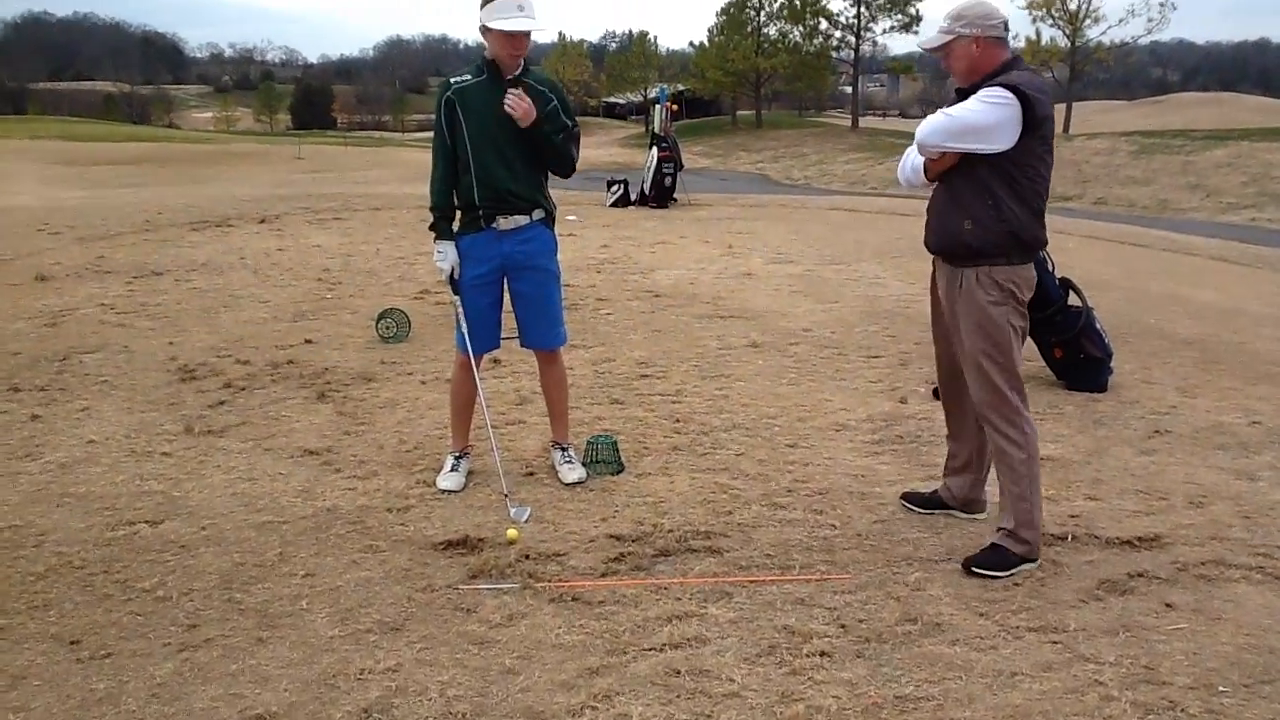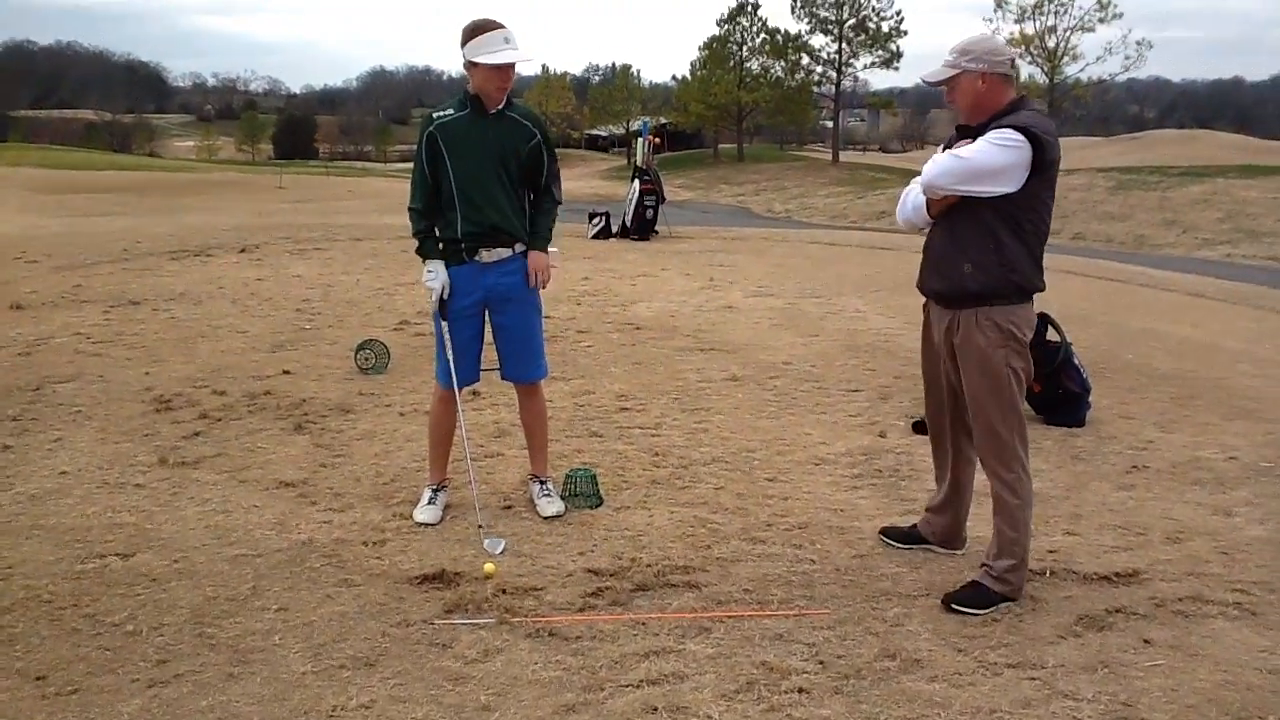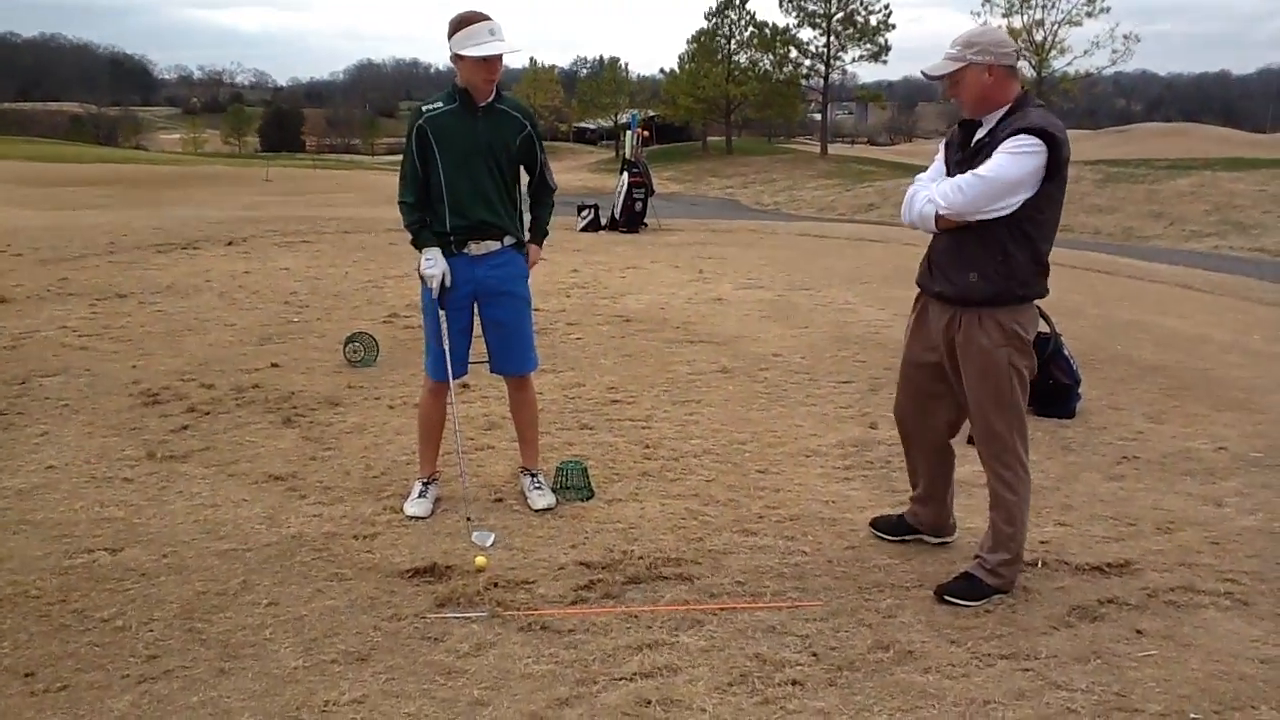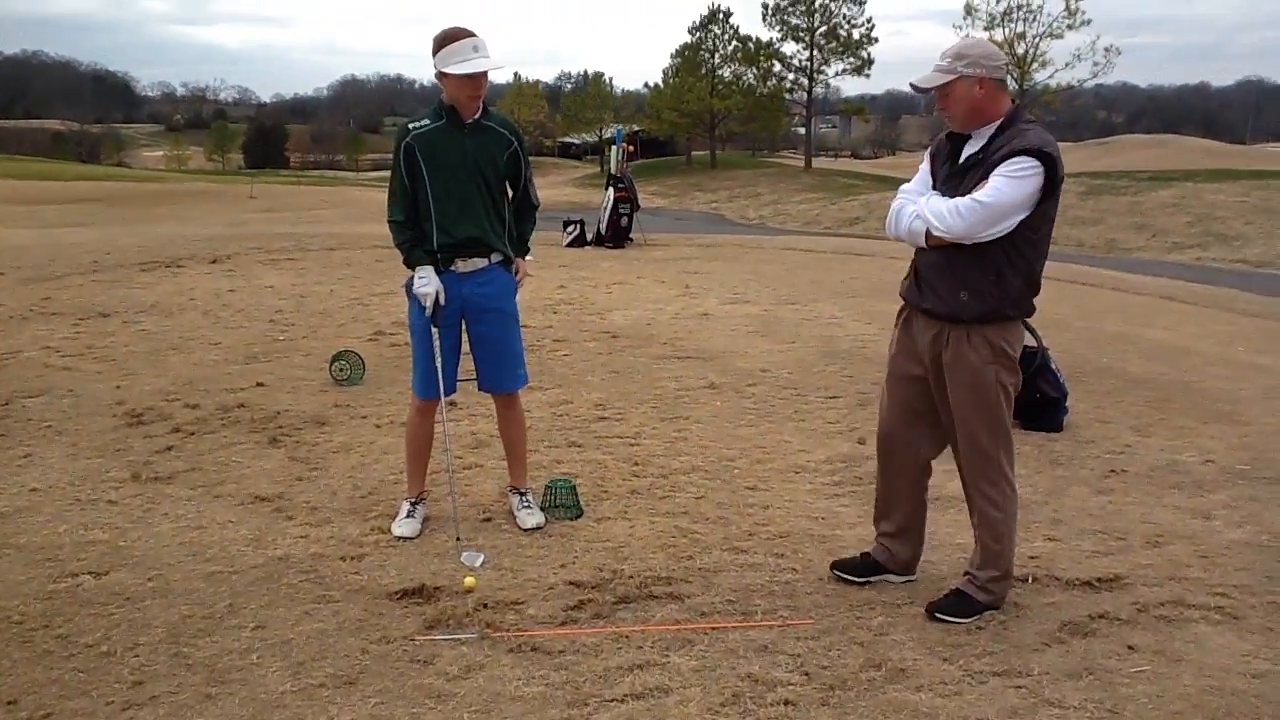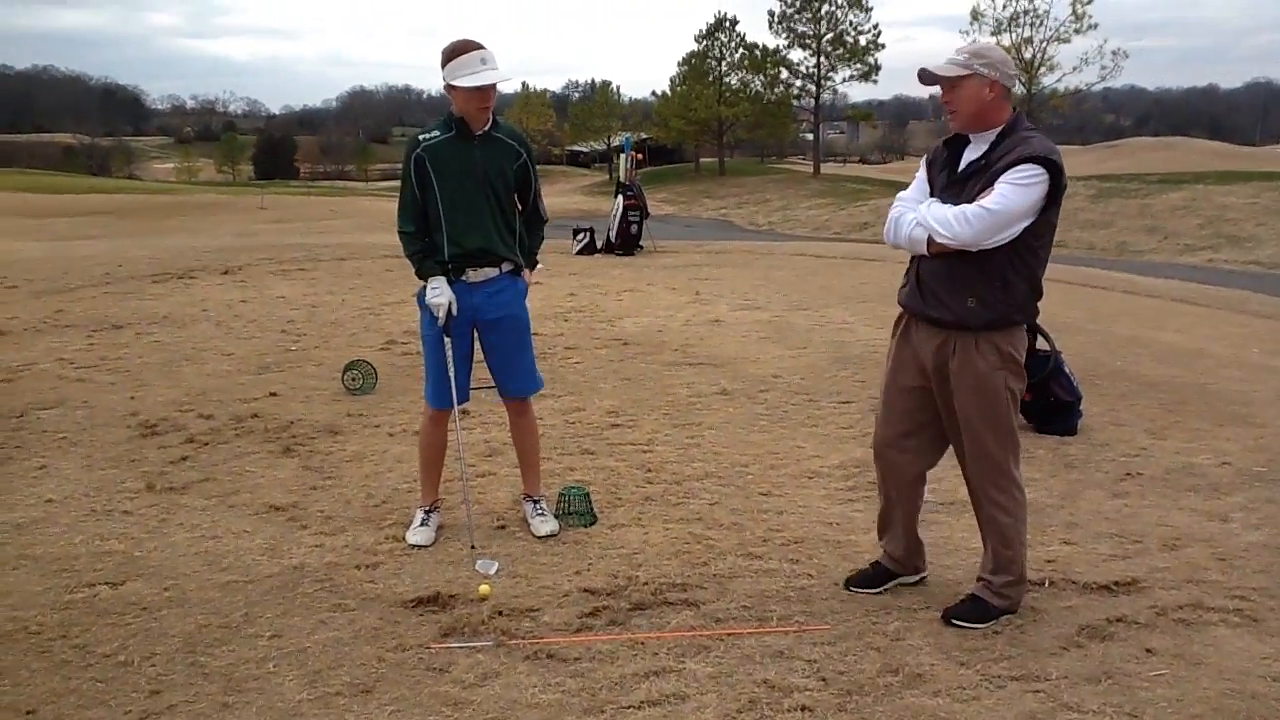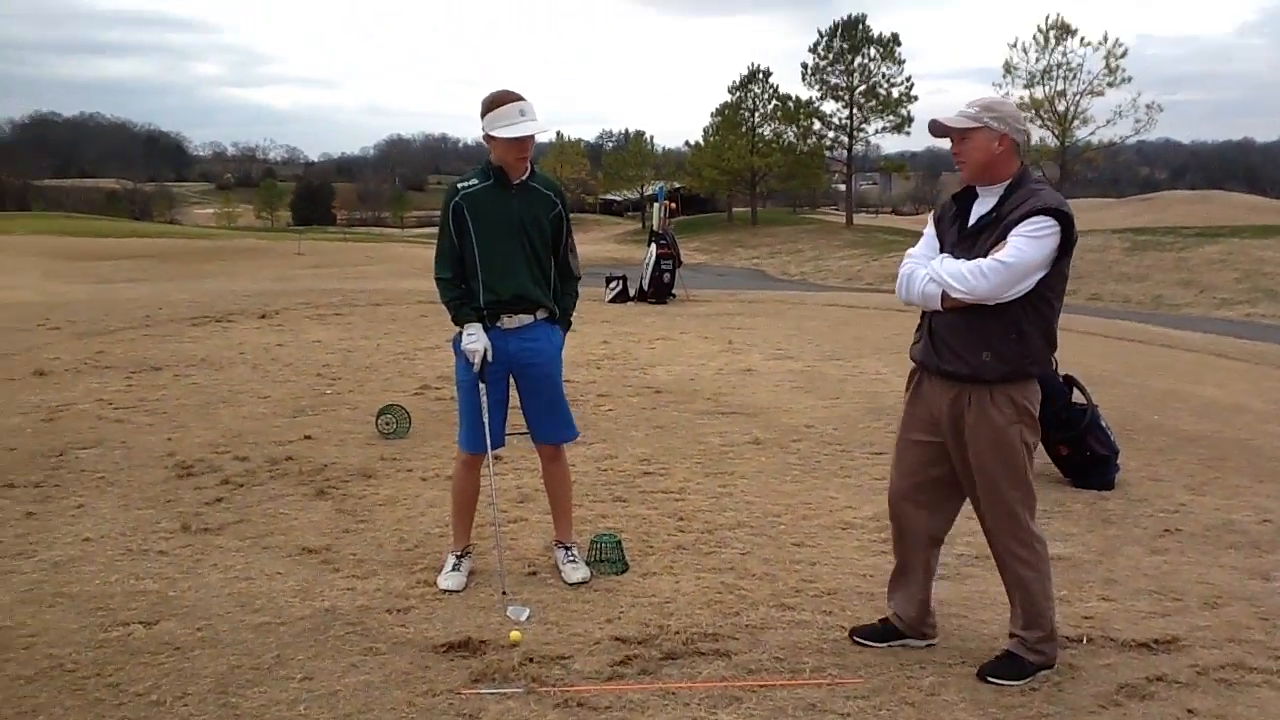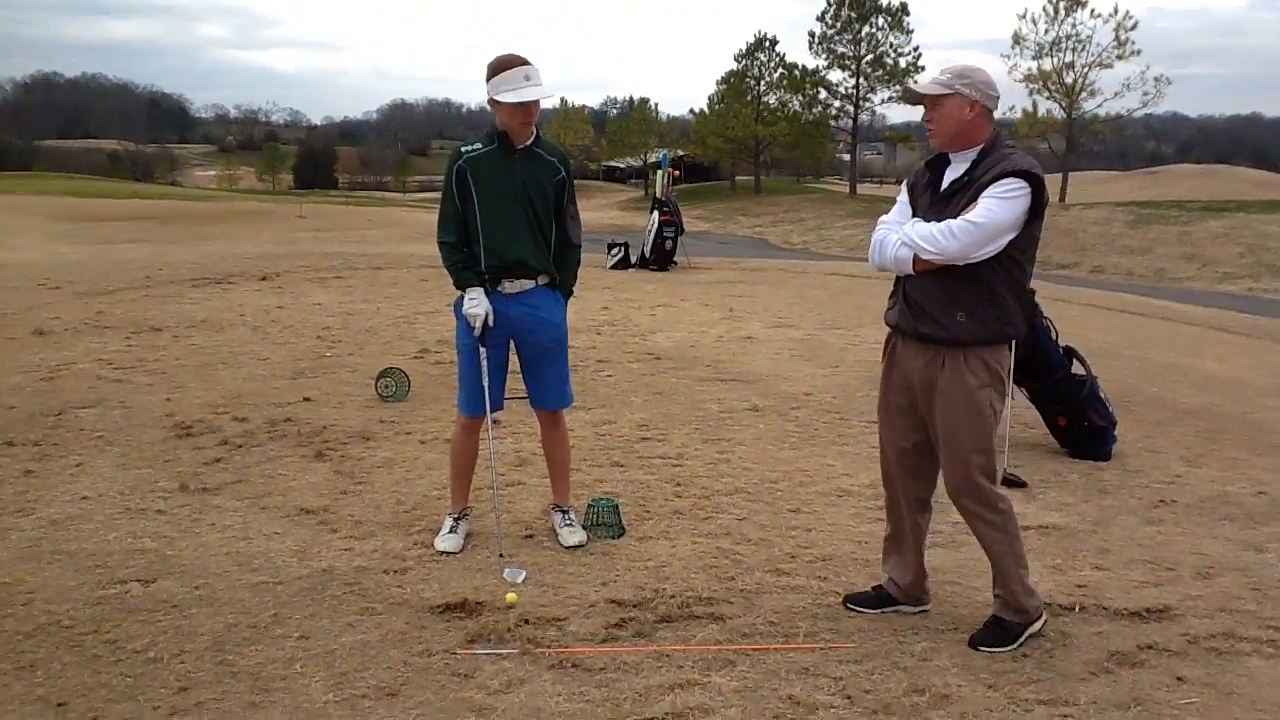
dt=0.2s
person 1, frame 1
left shoulder: (1014, 97)
right shoulder: (976, 100)
left elbow: (929, 136)
right elbow: (909, 167)
left wrist: (936, 151)
right wrist: (933, 166)
left hip: (994, 273)
right hip: (952, 265)
left knee: (997, 399)
right knee: (958, 386)
left ankle: (1019, 535)
right ankle: (962, 489)
person 1, frame 2
left shoulder: (1023, 138)
right shoulder: (968, 137)
left elbow: (935, 175)
right elbow: (908, 208)
left wrist: (936, 187)
right wrist: (934, 201)
left hip: (993, 315)
right hip: (943, 305)
left knee: (999, 443)
right knee: (947, 425)
left ankle: (1005, 573)
right ankle: (942, 525)
person 1, frame 3
left shoulder: (1035, 138)
right shoulder: (964, 134)
left elbow: (962, 198)
right elbow: (914, 205)
left wrist: (941, 196)
right wrist: (949, 210)
left hip: (995, 314)
right hip: (937, 301)
left knee: (999, 442)
right knee: (915, 413)
left ankle: (998, 565)
right ankle: (929, 514)
person 1, frame 4
left shoulder: (1029, 155)
right shoulder: (947, 148)
left elbow: (963, 220)
right elbow: (898, 218)
left wrist: (927, 208)
right wrist: (942, 225)
left hip: (981, 332)
right hip: (919, 317)
left knee: (984, 461)
right knee: (898, 441)
left ankle: (988, 582)
right ankle: (894, 552)
person 1, frame 5
left shoulder: (1032, 162)
right shoulder: (944, 155)
left elbow: (969, 227)
right elbow: (896, 226)
left wrist: (928, 218)
right wrist: (947, 232)
left hip: (984, 340)
right hip: (918, 325)
left knee: (990, 467)
right knee: (894, 446)
left ankle: (1002, 588)
right ankle: (901, 557)
person 1, frame 6
left shoulder: (1043, 214)
right shoulder: (952, 210)
left elbow: (986, 281)
right elbow: (908, 282)
left wrist: (940, 274)
right wrist: (961, 286)
left hip: (998, 393)
right hip: (931, 380)
left knee: (1008, 520)
right knee: (912, 502)
left ankle: (1035, 643)
right ankle: (911, 618)
person 1, frame 7
left shoulder: (1013, 178)
right shoulder: (925, 177)
left elbow: (954, 242)
right elbow: (880, 249)
left wrist: (912, 239)
right wrist: (931, 251)
left hip: (970, 355)
right hip: (907, 344)
left knee: (970, 481)
right knee: (902, 471)
left ankle: (1019, 603)
right ankle: (904, 583)
person 2, frame 1
left shoulder: (546, 92)
right shoulder: (456, 92)
left elbow: (567, 161)
right elbow: (443, 169)
left wrist: (534, 125)
right wrist: (443, 235)
left hip: (533, 234)
right hip: (475, 238)
left knee: (548, 348)
right knee: (467, 353)
left ankle: (561, 446)
right ankle: (458, 452)
person 2, frame 2
left shoulder: (528, 126)
right shoulder: (439, 126)
left elbow: (547, 193)
right elbow: (422, 201)
left wrist: (540, 246)
right wrist: (431, 258)
left hip: (515, 268)
right hip: (458, 270)
left knee: (529, 381)
right knee: (448, 385)
left ankle: (540, 479)
right ankle: (436, 485)
person 2, frame 3
left shoulder: (517, 118)
right shoulder: (428, 120)
left elbow: (542, 181)
right elbow: (411, 194)
left wrist: (536, 237)
right wrist: (427, 248)
left hip: (505, 261)
right hip: (448, 262)
left knee: (519, 373)
right knee: (438, 378)
left ankle: (531, 471)
right ankle: (426, 478)
person 2, frame 4
left shoulder: (504, 134)
right shoulder: (414, 137)
left elbow: (525, 199)
right elbow: (400, 214)
left wrist: (518, 251)
right wrist: (419, 266)
left hip: (493, 277)
right hip: (435, 279)
left knee: (506, 390)
right knee: (425, 397)
left ankle: (519, 490)
right ankle: (414, 498)
person 2, frame 5
left shoulder: (513, 145)
right shoulder: (424, 149)
left elbow: (533, 212)
right elbow: (410, 224)
left wrist: (527, 264)
right wrist: (432, 278)
left hip: (503, 286)
right hip: (447, 289)
left knee: (519, 397)
right knee: (438, 406)
left ankle: (534, 498)
right ankle: (428, 506)
person 2, frame 6
left shoulder: (549, 195)
right shoulder: (463, 197)
left elbow: (567, 266)
right elbow: (447, 272)
left wrist: (561, 324)
right wrist: (469, 324)
left hip: (538, 332)
right hip: (483, 335)
left knee: (553, 444)
right knee: (472, 450)
left ankle: (565, 544)
right ankle: (460, 551)
person 2, frame 7
left shoulder: (553, 161)
right shoulder: (466, 160)
left elbow: (569, 235)
right elbow: (450, 236)
left wrist: (561, 293)
right wrist: (470, 288)
left hip: (540, 298)
right hip: (484, 300)
left knee: (552, 410)
right knee: (471, 413)
left ankle: (562, 508)
right ankle: (457, 513)
